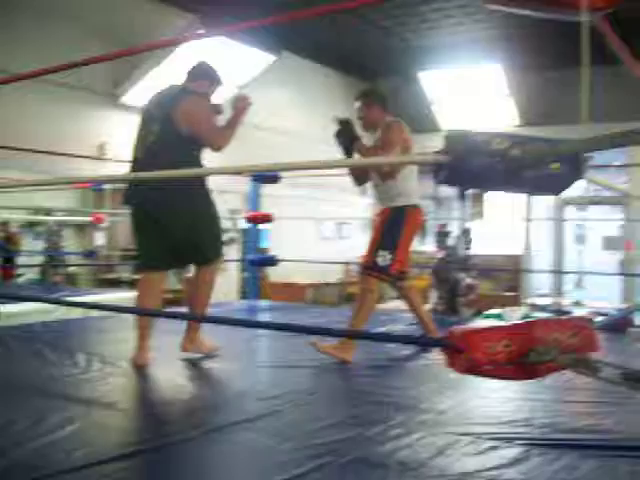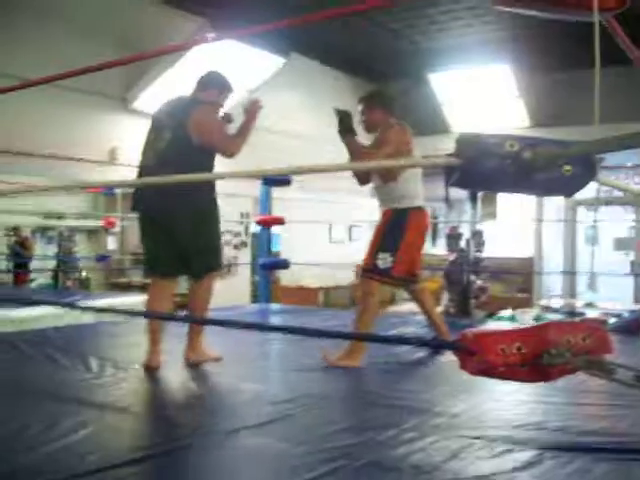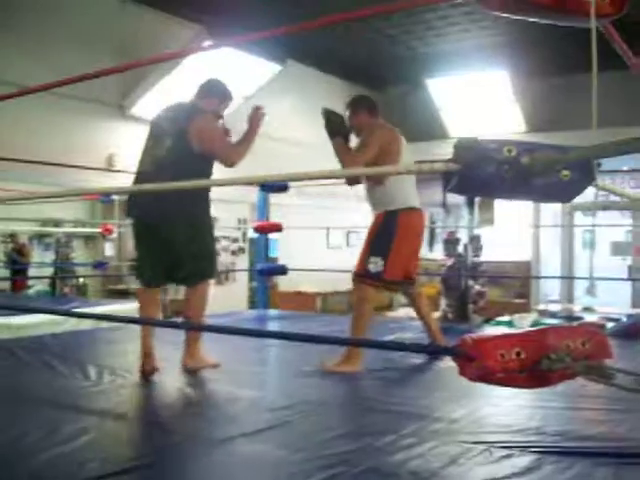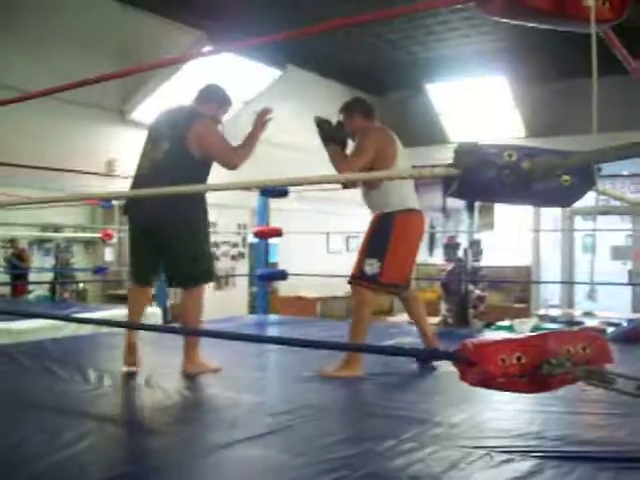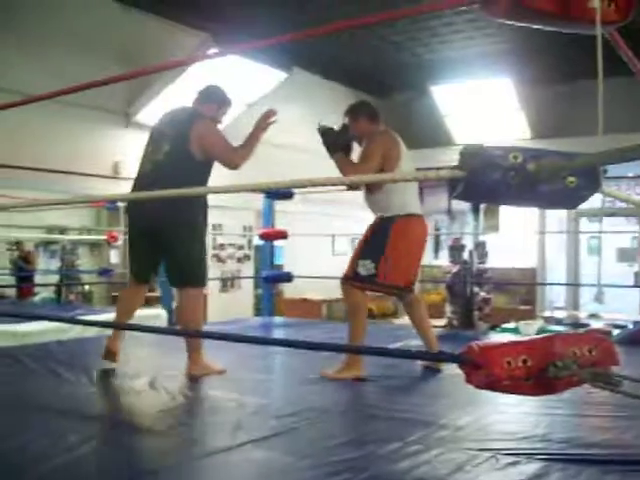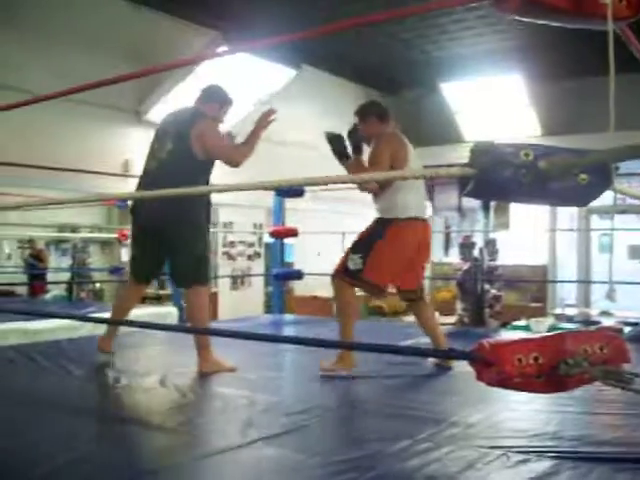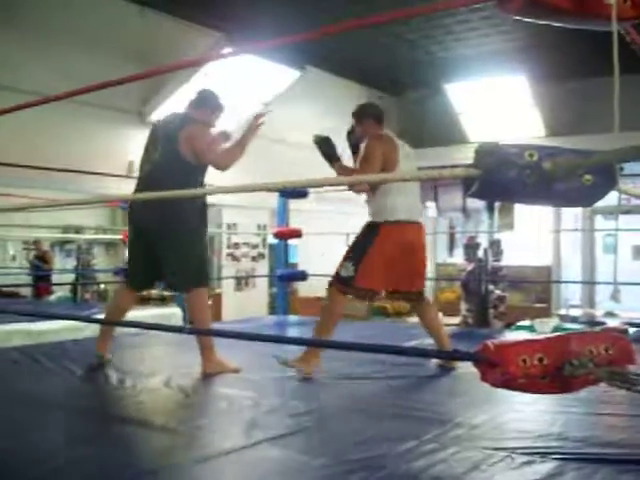
dt=0.1s
person 1, frame 1
left shoulder: (159, 100)
right shoulder: (193, 103)
right elbow: (216, 141)
left wrist: (208, 116)
right wrist: (238, 114)
left hip: (145, 193)
right hip: (182, 194)
left knee: (152, 269)
right knee: (207, 260)
left ankle: (142, 347)
right ankle: (192, 335)
person 1, frame 2
left shoulder: (169, 108)
right shoulder: (204, 112)
right elbow: (229, 148)
left wrist: (218, 125)
right wrist: (249, 119)
left hip: (151, 199)
right hip: (189, 202)
left knee: (162, 276)
right knee: (205, 272)
left ankle: (154, 350)
right ankle: (194, 346)
person 1, frame 3
left shoulder: (167, 114)
right shoulder: (205, 121)
right elbow: (230, 158)
left wrist: (217, 135)
right wrist: (253, 127)
left hip: (147, 205)
right hip: (184, 210)
left knee: (151, 283)
right knee: (197, 281)
left ankle: (147, 351)
right ankle: (192, 354)
person 1, frame 4
left shoulder: (166, 118)
right shoulder: (203, 126)
right elbow: (232, 160)
left wrist: (213, 141)
right wrist: (257, 130)
left hip: (143, 208)
right hip: (179, 213)
left knee: (141, 279)
right knee: (193, 284)
left ankle: (131, 342)
right ankle: (191, 358)
person 1, frame 5
left shoulder: (168, 118)
right shoulder: (204, 126)
right elbow: (234, 160)
left wrist: (218, 141)
right wrist: (258, 131)
left hip: (144, 208)
right hip: (180, 214)
left knee: (139, 279)
right knee: (192, 286)
left ankle: (114, 340)
right ankle: (196, 360)
person 1, frame 6
left shoulder: (171, 119)
right shoulder: (205, 126)
right elbow: (235, 158)
left wrist: (220, 139)
right wrist: (258, 129)
left hip: (148, 207)
right hip: (183, 213)
left knee: (139, 278)
right knee: (197, 284)
left ankle: (108, 338)
right ankle: (206, 358)
person 1, frame 7
left shoulder: (164, 125)
right shoulder: (194, 130)
right elbow: (222, 162)
left wrist: (215, 142)
right wrist: (248, 134)
left hip: (145, 214)
right hip: (179, 219)
left knee: (133, 285)
right knee: (196, 287)
left ankle: (102, 345)
right ankle: (210, 359)
person 2, frame 1
left shoulder: (395, 128)
right shoulder: (381, 136)
left elbow: (387, 164)
right elbow: (360, 179)
left wrist: (356, 144)
right wrist: (349, 150)
left hip: (401, 211)
right hip: (392, 212)
left knee: (371, 274)
right knee: (398, 278)
left ankle: (347, 345)
right ankle: (432, 332)
person 2, frame 2
left shoulder: (394, 131)
right shoulder: (384, 139)
left elbow: (372, 157)
right elbow: (363, 178)
left wrist: (348, 135)
right wrist: (351, 145)
left hip: (405, 214)
right hip: (398, 213)
left knee: (372, 276)
right knee: (410, 280)
left ankle: (355, 351)
right ankle: (444, 334)
person 2, frame 3
left shoulder: (378, 131)
right shoulder: (384, 137)
left elbow: (351, 164)
right elbow: (354, 177)
left wrist: (335, 136)
right wrist: (343, 140)
left hip: (398, 216)
right hip: (407, 216)
left knee: (366, 281)
right knee: (407, 284)
left ankle: (353, 358)
right ankle: (438, 340)
person 2, frame 4
left shoulder: (373, 134)
right shoulder: (381, 139)
left elbow: (346, 170)
left wrist: (330, 143)
right wrist: (338, 145)
left hip: (395, 218)
right hip: (407, 218)
left knee: (363, 285)
right knee: (402, 287)
left ankle: (352, 363)
right ankle: (431, 346)
person 2, frame 5
left shoulder: (378, 139)
right shoulder: (389, 142)
left elbow: (358, 178)
left wrist: (336, 151)
right wrist: (345, 152)
left hip: (396, 223)
right hip: (414, 223)
left knee: (354, 284)
right knee: (406, 292)
left ankle: (354, 363)
right ankle: (435, 355)
person 2, frame 6
left shoulder: (386, 140)
right shoulder: (399, 143)
left elbow: (370, 184)
right elbow: (376, 183)
left wrist: (345, 157)
right wrist: (355, 155)
left hip: (396, 224)
right hip: (418, 225)
left knee: (344, 279)
right knee: (414, 295)
left ankle: (346, 357)
right ankle: (444, 353)
person 2, frame 7
left shoulder: (377, 144)
right shoulder: (402, 148)
left elbow: (360, 184)
left wrist: (333, 159)
right wrist: (358, 155)
left hip: (387, 228)
right hip: (413, 229)
left knee: (340, 287)
right knee: (416, 296)
left ankle: (310, 359)
right ankle: (449, 354)
